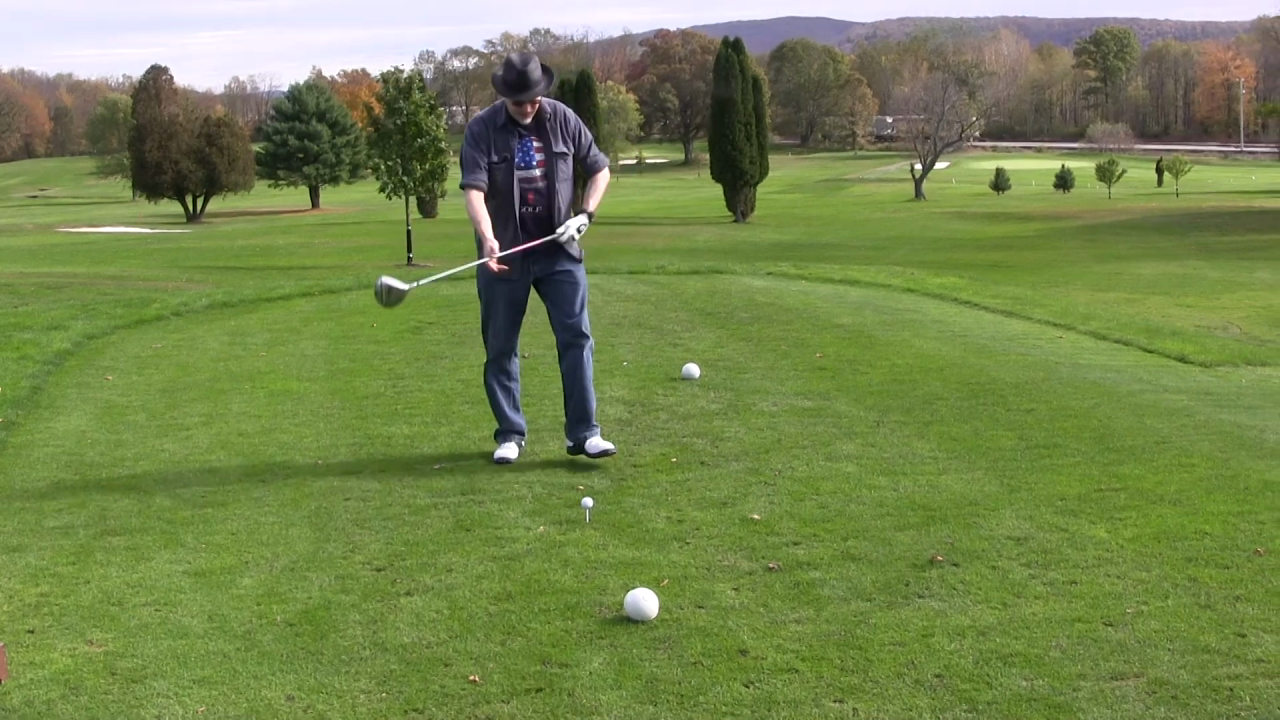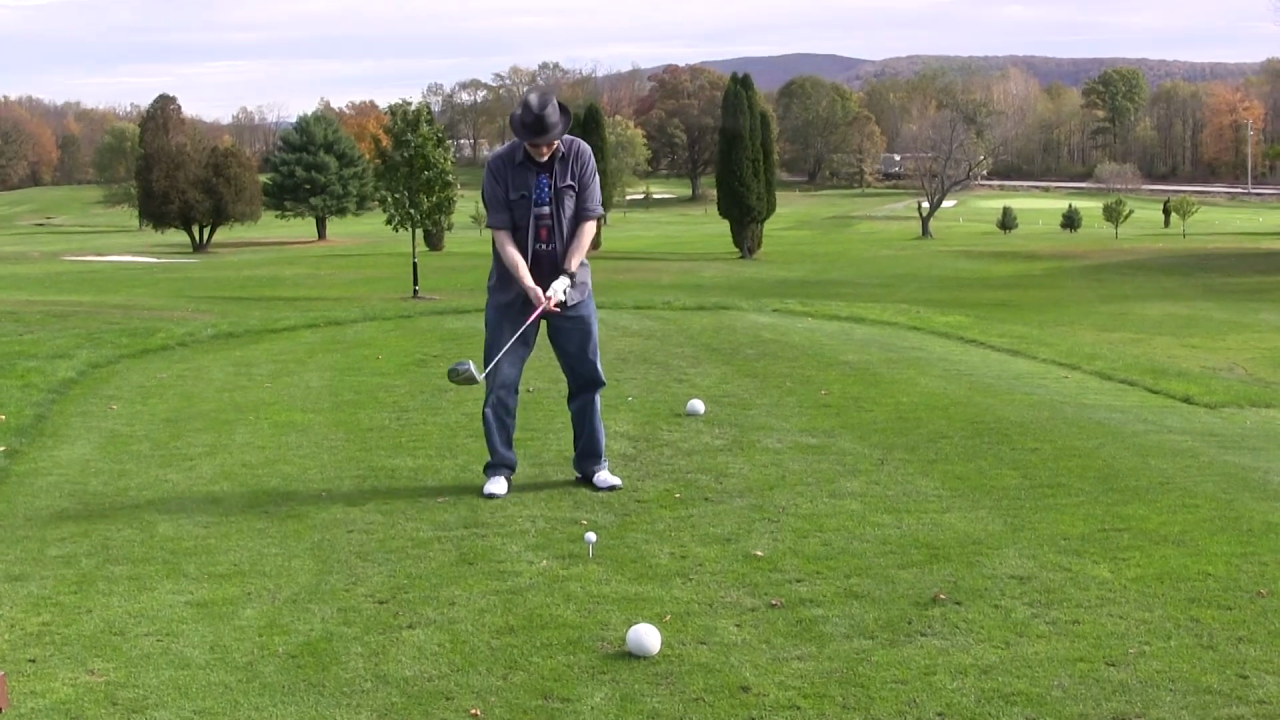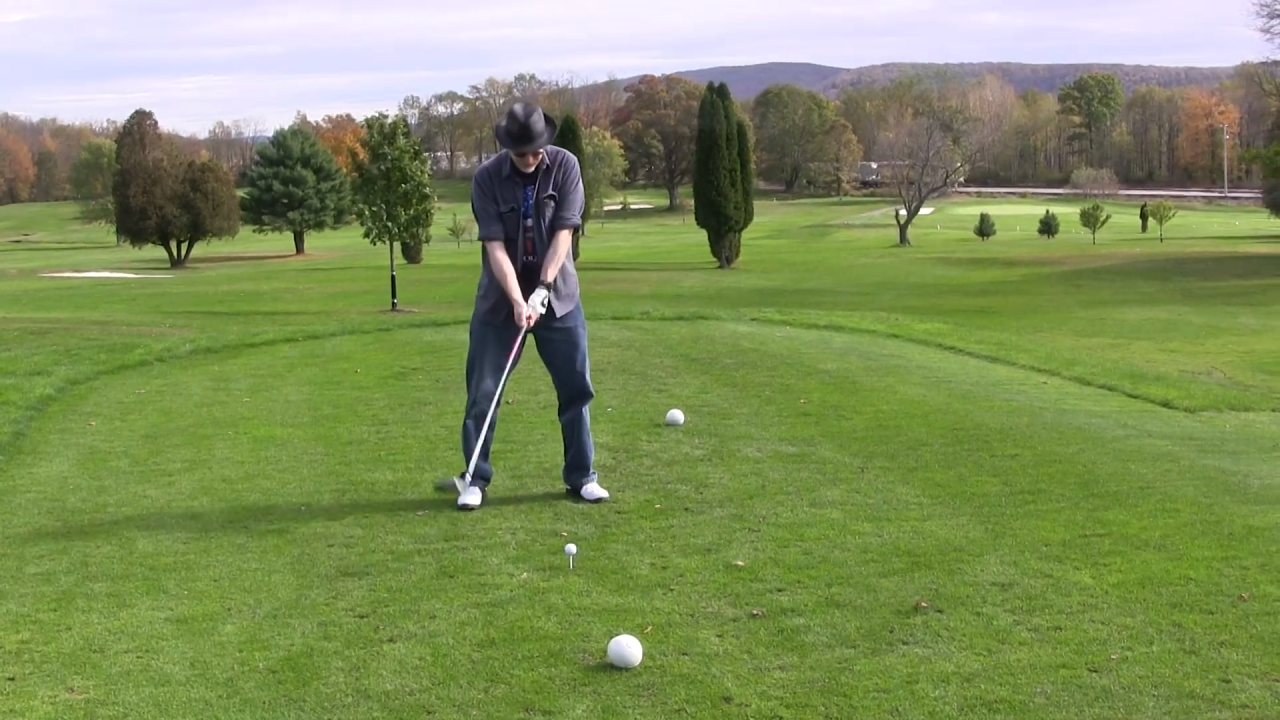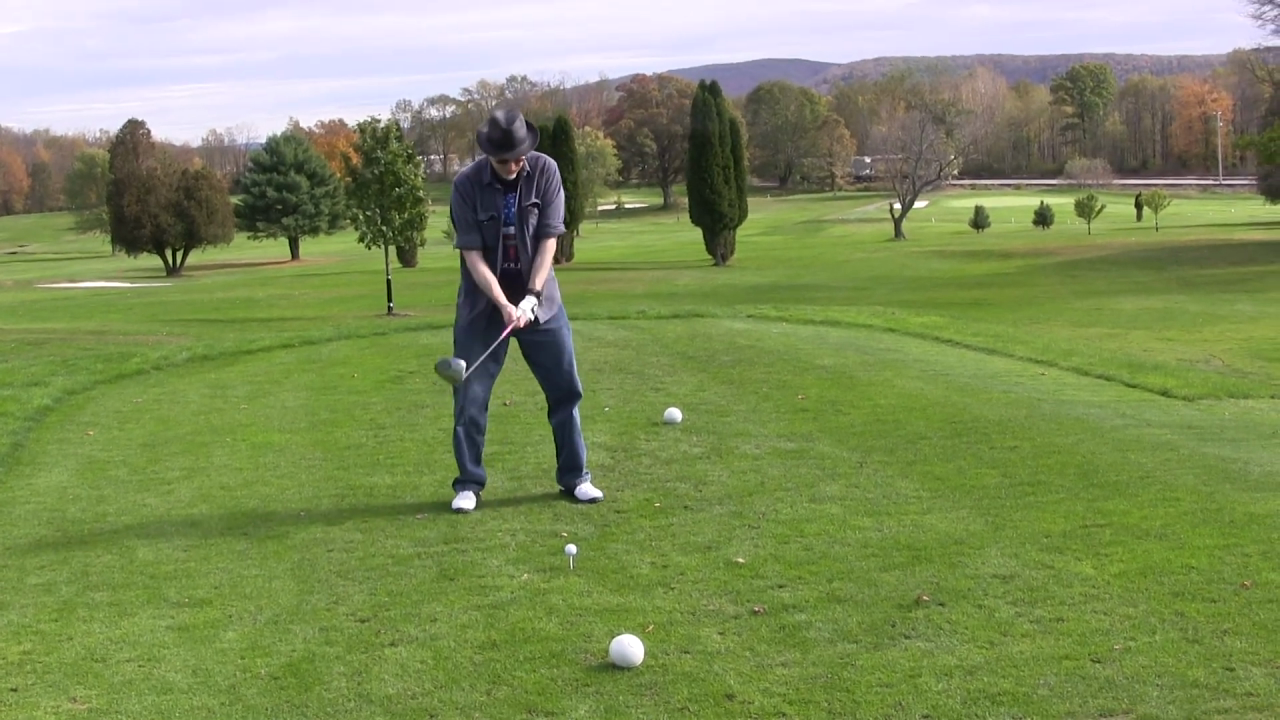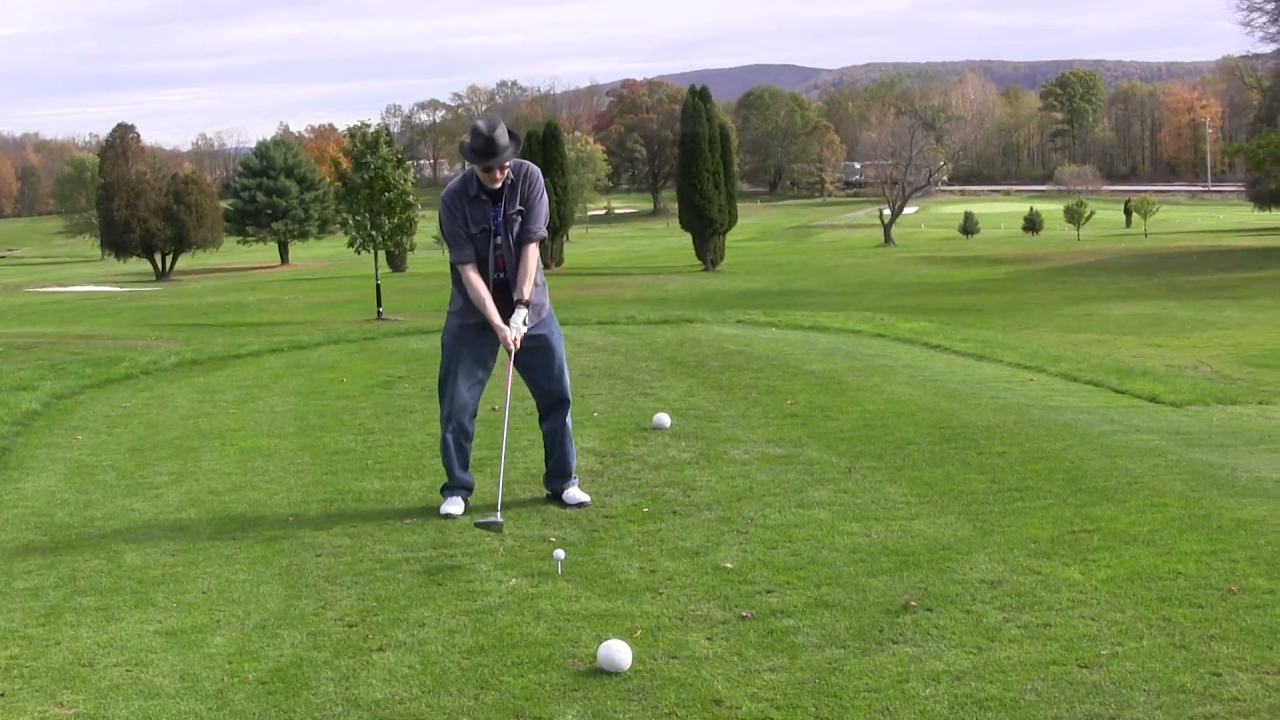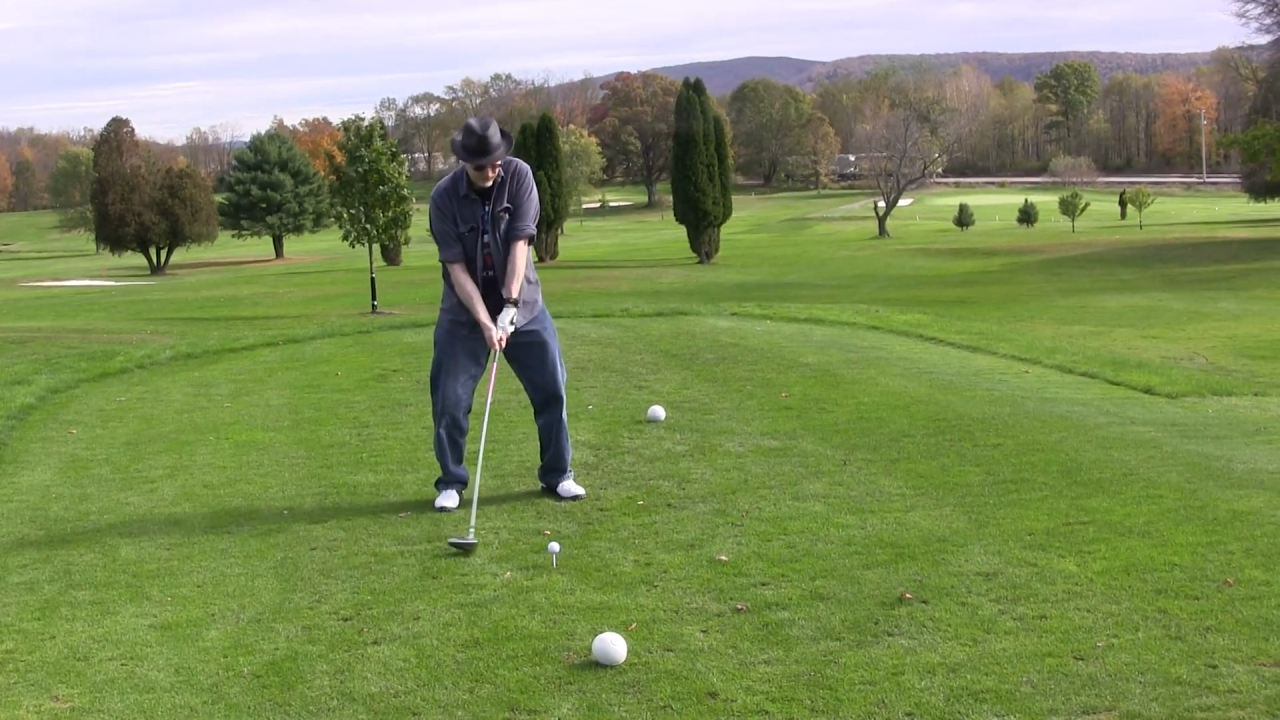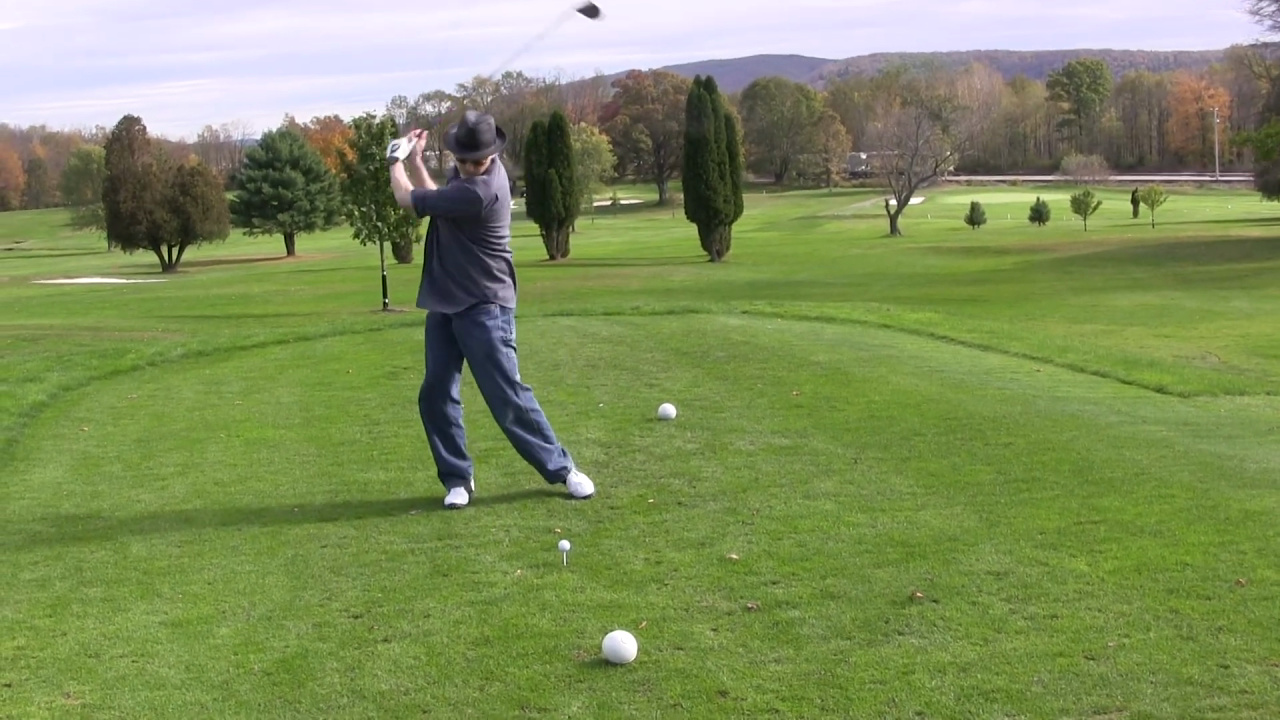
dt=0.7s
person 1, frame 1
left shoulder: (564, 119)
right shoulder: (481, 128)
left elbow: (599, 169)
right elbow: (474, 190)
left wrist: (585, 215)
right wrist: (487, 240)
left hip: (558, 250)
right hip: (505, 253)
left knee: (576, 335)
right knee: (500, 347)
left ankle: (584, 431)
right ankle: (510, 433)
person 1, frame 2
left shoulder: (579, 154)
right shoulder: (499, 164)
left elbow: (588, 220)
right elbow: (502, 234)
left wrist: (565, 277)
right wrist: (530, 287)
left hip: (570, 284)
right hip: (513, 288)
left knee: (587, 376)
right knee: (501, 380)
left ankle: (591, 464)
right ankle: (499, 468)
person 1, frame 3
left shoulder: (565, 165)
right shoulder: (487, 177)
left elbow: (563, 233)
right elbow: (495, 247)
left wrist: (541, 291)
right wrist: (517, 302)
left hip: (558, 293)
right hip: (500, 297)
left knee: (576, 387)
right knee: (482, 390)
left ankle: (581, 475)
right ankle: (476, 478)
person 1, frame 4
left shoulder: (546, 170)
right shoulder: (466, 183)
left elbow: (549, 239)
right elbow: (472, 254)
left wrist: (531, 297)
right wrist: (502, 304)
left hip: (539, 300)
right hip: (483, 303)
left knee: (565, 388)
right knee: (470, 395)
left ankle: (574, 475)
right ankle: (468, 483)
person 1, frame 5
left shoulder: (529, 177)
right shoulder: (453, 198)
left elbow: (530, 246)
right elbow: (467, 269)
left wrist: (521, 308)
right wrist: (497, 324)
left hip: (530, 306)
right hip: (473, 313)
left knee: (556, 393)
right knee: (457, 402)
left ankle: (562, 480)
right ankle: (457, 488)
person 1, frame 6
left shoulder: (519, 175)
right shoulder: (444, 196)
left elbow: (519, 244)
right elbow: (456, 268)
left wrist: (510, 305)
right wrist: (485, 322)
left hip: (522, 302)
right hip: (465, 309)
left knee: (551, 389)
right knee: (450, 400)
left ankle: (557, 474)
right ankle: (452, 482)
person 1, frame 7
left shoulder: (481, 191)
right shoulder: (467, 176)
left elbow: (407, 198)
right elbow: (434, 199)
left wrist: (400, 159)
right wrist: (416, 159)
left hip: (483, 304)
right hip: (448, 301)
left knee: (506, 394)
right knee: (435, 393)
left ankle: (561, 467)
right ankle: (458, 478)
